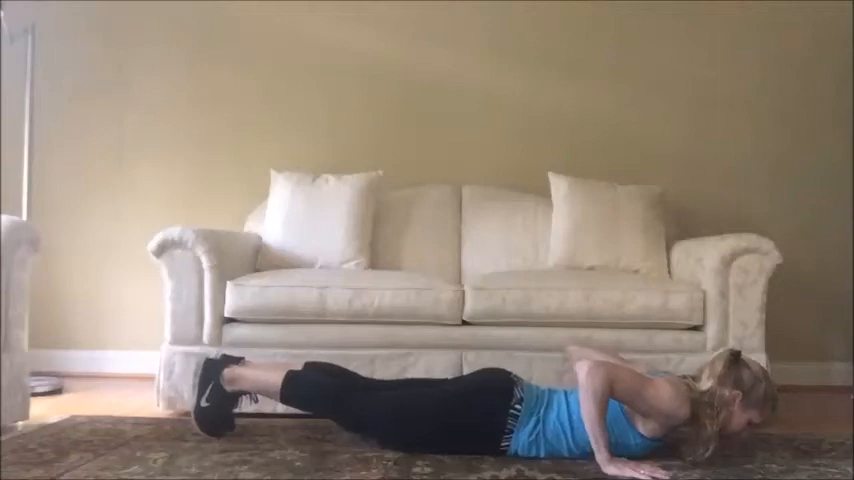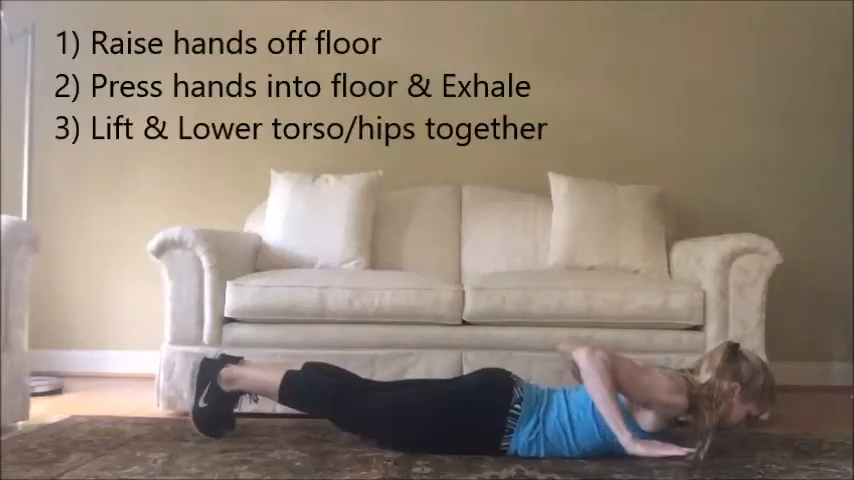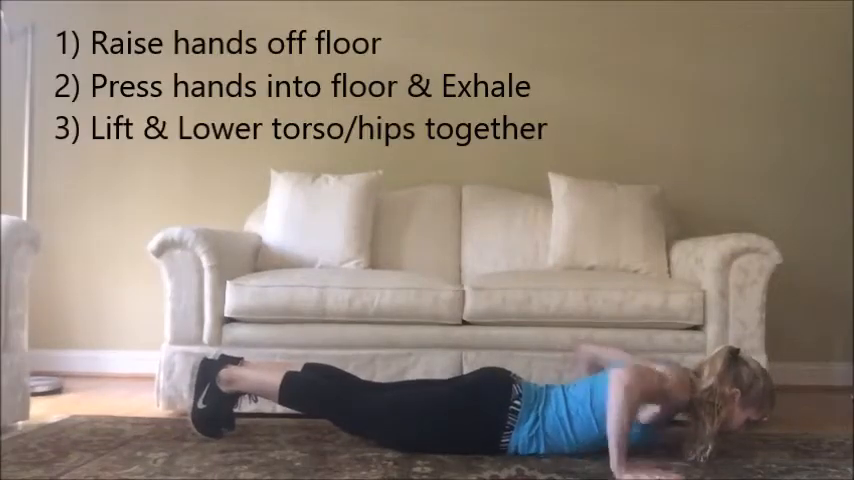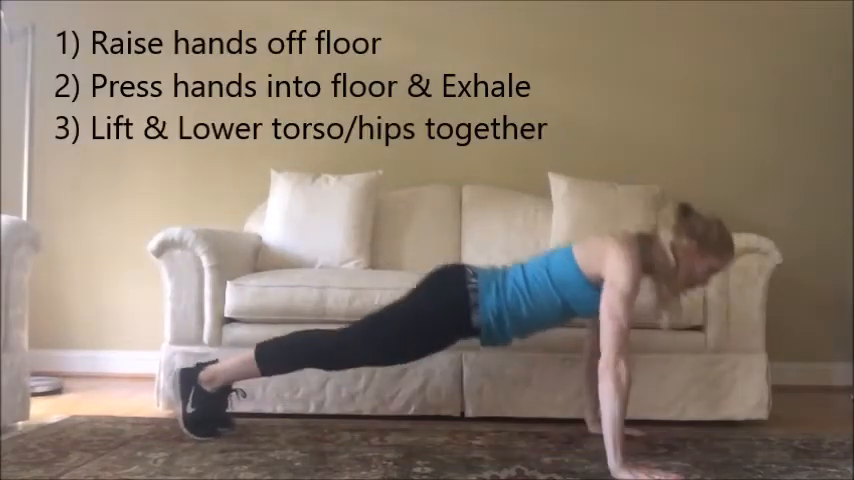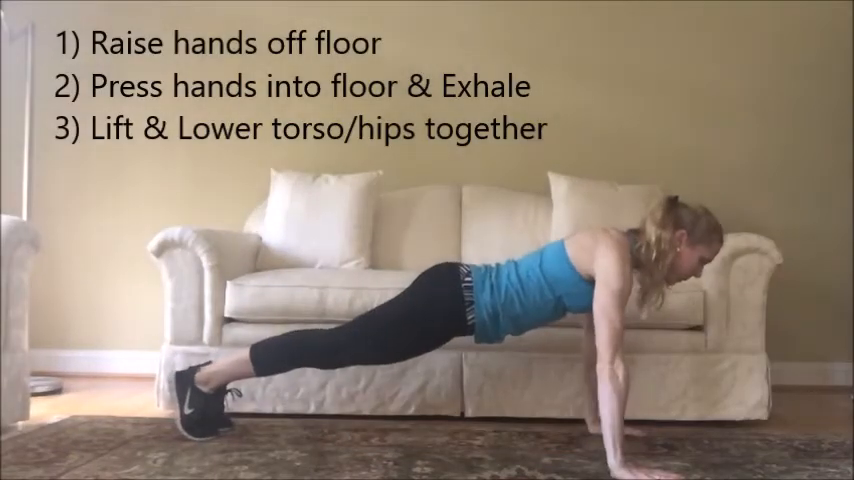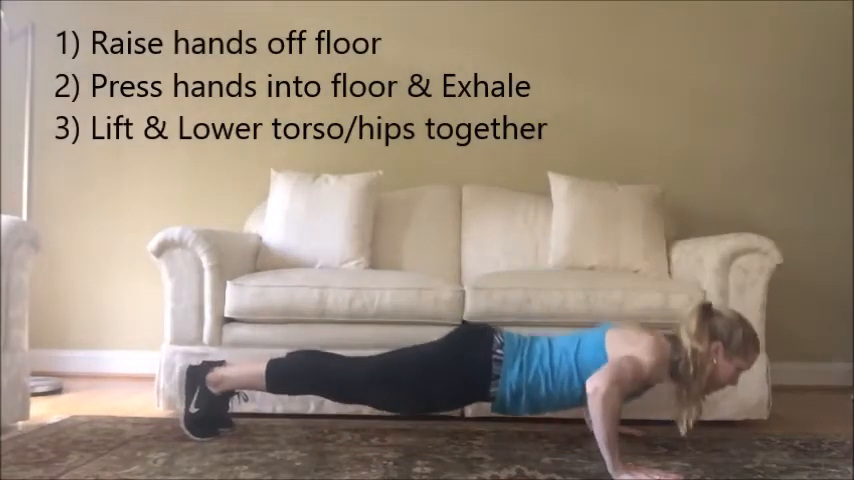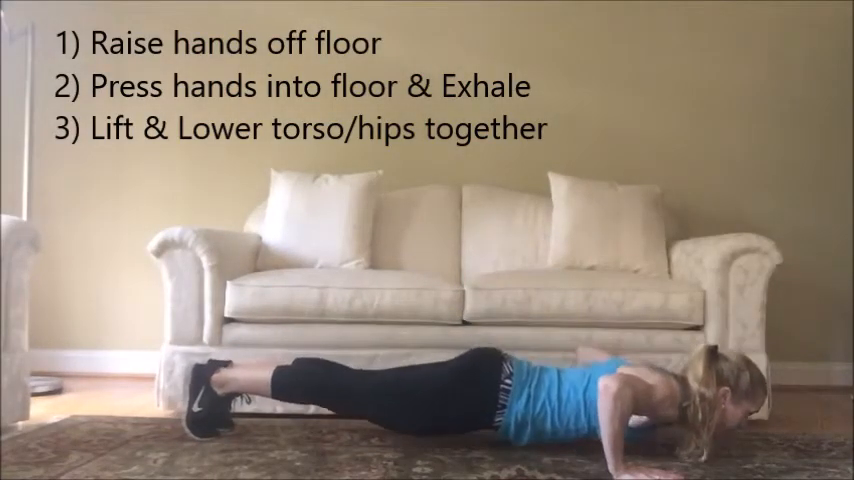
dt=0.7s
person 1, frame 1
left shoulder: (663, 387)
right shoulder: (673, 404)
left elbow: (577, 352)
right elbow: (590, 368)
left hip: (504, 402)
right hip: (497, 416)
left knee: (363, 393)
right knee: (355, 405)
left ankle: (239, 370)
right ankle: (230, 377)
person 1, frame 2
left shoulder: (664, 383)
right shoulder: (671, 397)
left elbow: (573, 351)
right elbow: (591, 356)
right wrist: (631, 439)
left hip: (504, 401)
right hip: (498, 417)
left knee: (363, 396)
right knee: (355, 408)
left ankle: (235, 369)
right ankle: (229, 377)
person 1, frame 3
left shoulder: (665, 378)
right shoulder: (676, 386)
left elbow: (588, 351)
right elbow: (624, 380)
left wrist: (608, 421)
left hip: (504, 402)
right hip: (496, 414)
left knee: (364, 396)
right knee: (357, 408)
left ankle: (235, 371)
right ankle: (227, 377)
person 1, frame 4
left shoulder: (628, 255)
right shoulder: (627, 262)
left elbow: (598, 346)
right elbow: (610, 364)
left wrist: (598, 421)
left hip: (469, 297)
right hip: (461, 302)
left knee: (343, 347)
right knee: (343, 348)
left ankle: (214, 379)
right ankle: (208, 378)
person 1, frame 5
left shoulder: (619, 251)
right shoulder: (617, 258)
left elbow: (595, 350)
right elbow: (609, 364)
left wrist: (597, 418)
left hip: (462, 295)
right hip: (455, 299)
left knee: (339, 347)
right knee: (336, 347)
left ankle: (210, 379)
right ankle: (205, 378)
person 1, frame 6
left shoulder: (653, 344)
right shoulder: (654, 354)
right elbow: (600, 389)
left wrist: (607, 427)
left hip: (489, 355)
right hip: (483, 366)
left knee: (351, 377)
right knee: (350, 381)
left ankle: (219, 375)
right ankle: (217, 379)
person 1, frame 7
left shoulder: (660, 382)
right shoulder: (667, 395)
left elbow: (587, 353)
right elbow: (613, 388)
left wrist: (620, 416)
left hip: (497, 380)
right hip: (490, 392)
left knee: (355, 387)
right knee: (352, 391)
left ankle: (225, 374)
right ankle: (220, 380)
